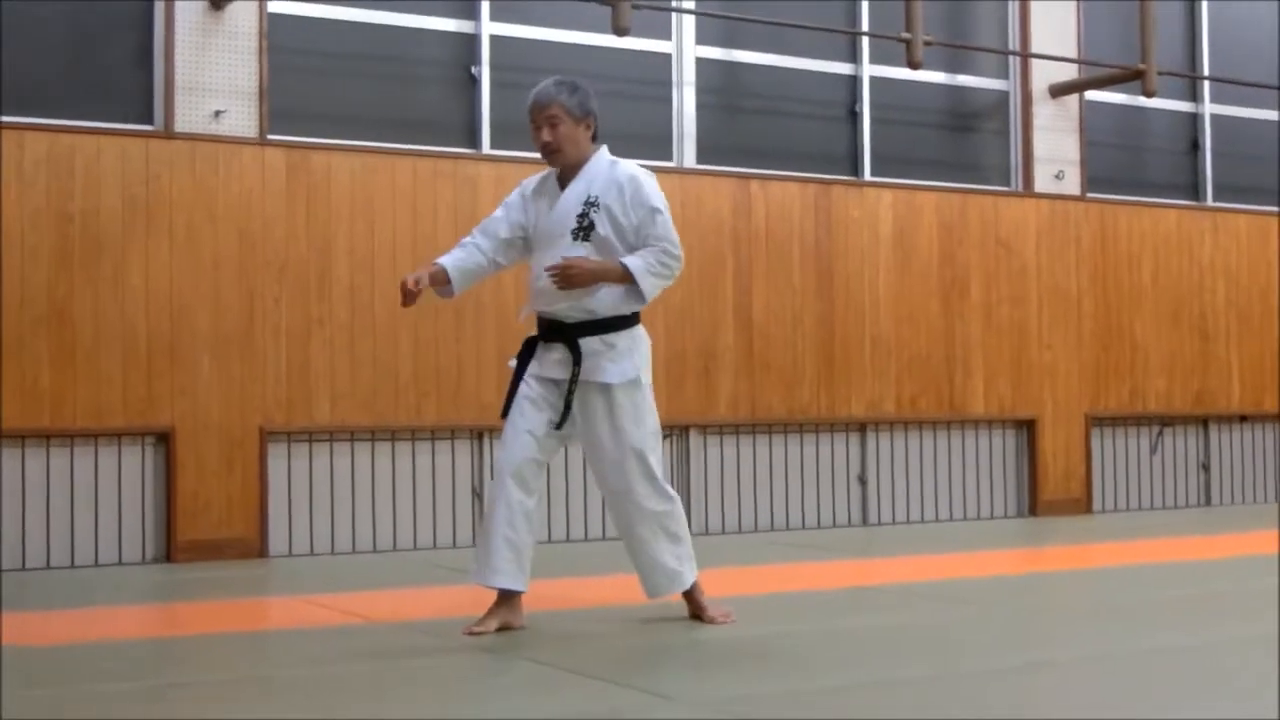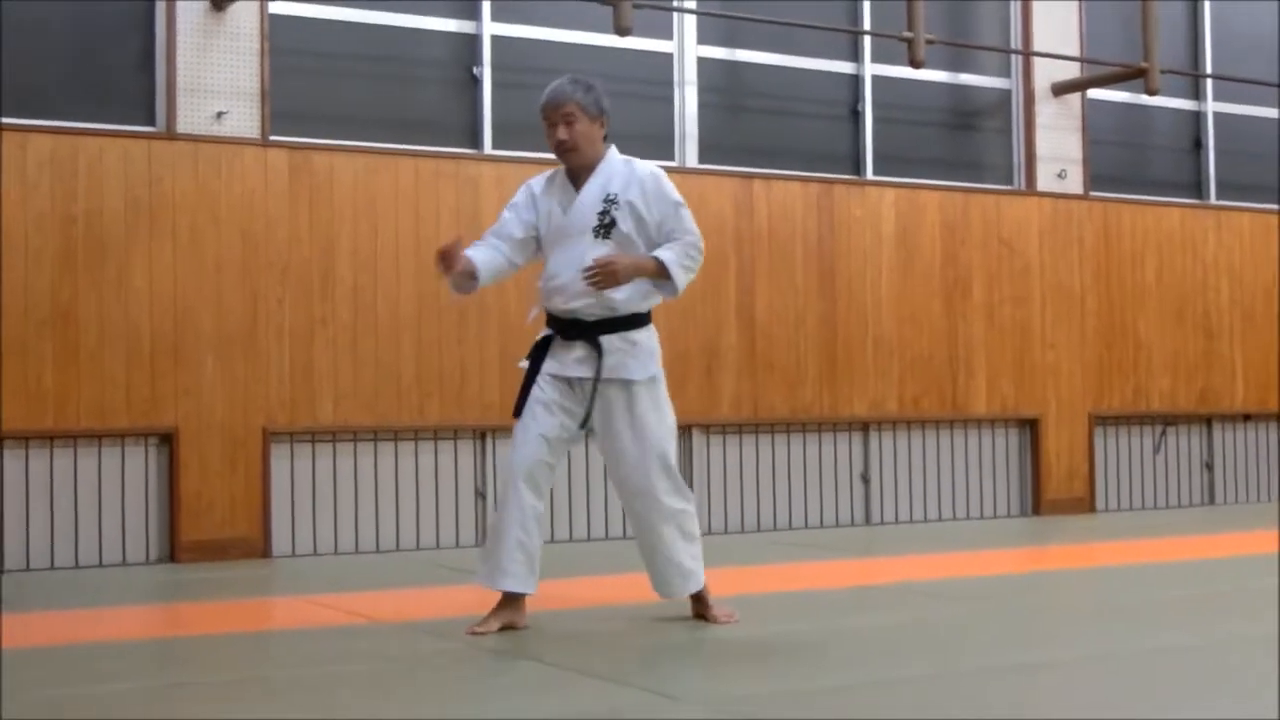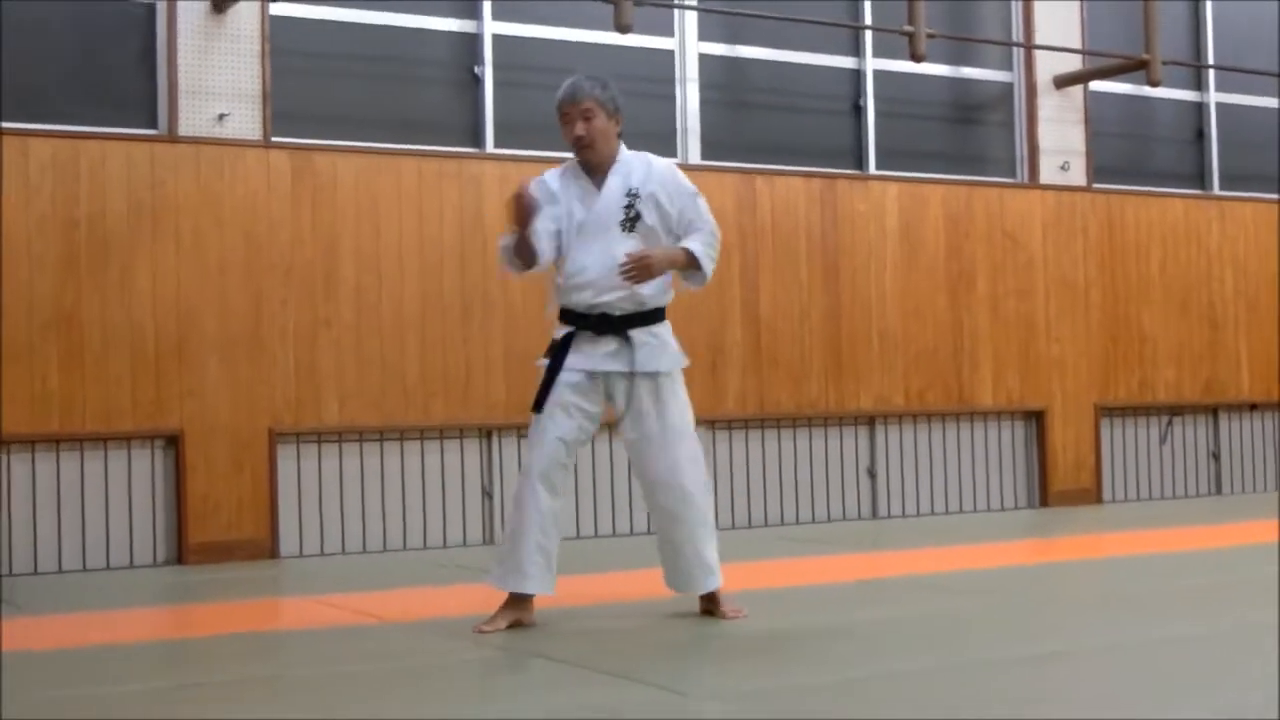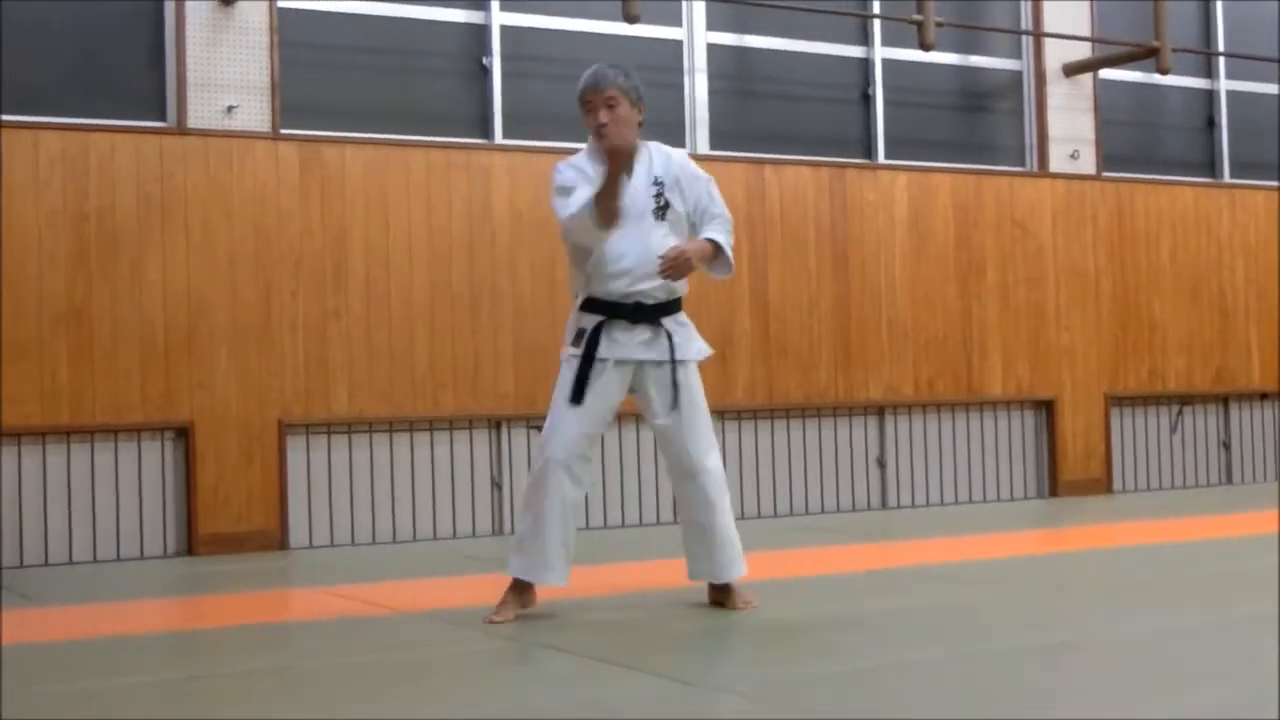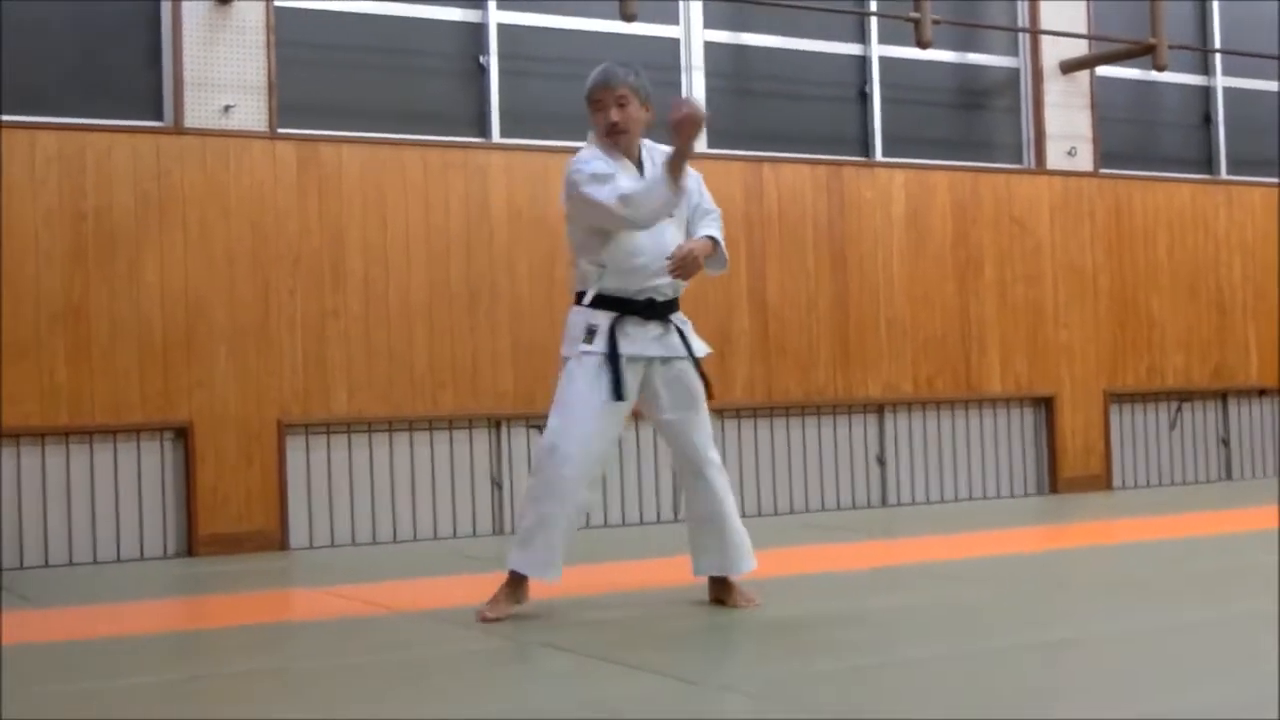
dt=0.1s
person 1, frame 1
left shoulder: (628, 181)
right shoulder: (532, 194)
left elbow: (666, 254)
right elbow: (484, 247)
left wrist: (602, 270)
right wrist: (430, 276)
left hip: (612, 351)
right hip: (548, 353)
left knee: (634, 478)
right knee: (514, 468)
left ankle: (691, 590)
right ankle: (508, 601)
person 1, frame 2
left shoulder: (643, 179)
right shoulder: (537, 192)
left elbow: (689, 247)
right elbow: (501, 249)
left wrist: (634, 267)
right wrist: (461, 264)
left hip: (625, 350)
right hip: (560, 352)
left knee: (652, 478)
right knee: (526, 469)
left ankle: (697, 592)
right ankle: (512, 600)
person 1, frame 3
left shoulder: (659, 175)
right shoulder: (551, 186)
left elbow: (706, 235)
right elbow: (527, 259)
left wrist: (671, 257)
right wrist: (522, 228)
left hip: (645, 344)
right hip: (577, 346)
left knee: (674, 471)
right knee: (542, 467)
left ankle: (707, 589)
right ankle: (519, 598)
person 1, frame 4
left shoulder: (675, 165)
right shoulder: (573, 172)
left elbow: (720, 223)
right elbow: (587, 230)
left wrist: (699, 250)
right wrist: (615, 173)
left hip: (665, 334)
right hip: (599, 335)
left knee: (696, 460)
right knee: (560, 455)
left ankle: (721, 580)
right ankle: (524, 585)
person 1, frame 5
left shoulder: (663, 160)
right shoulder: (586, 169)
left elbow: (707, 220)
right elbow: (640, 209)
left wrist: (702, 247)
right wrist: (683, 148)
left hip: (664, 331)
right hip: (602, 333)
left knee: (700, 457)
right knee: (569, 454)
left ankle: (722, 577)
right ankle: (519, 580)
